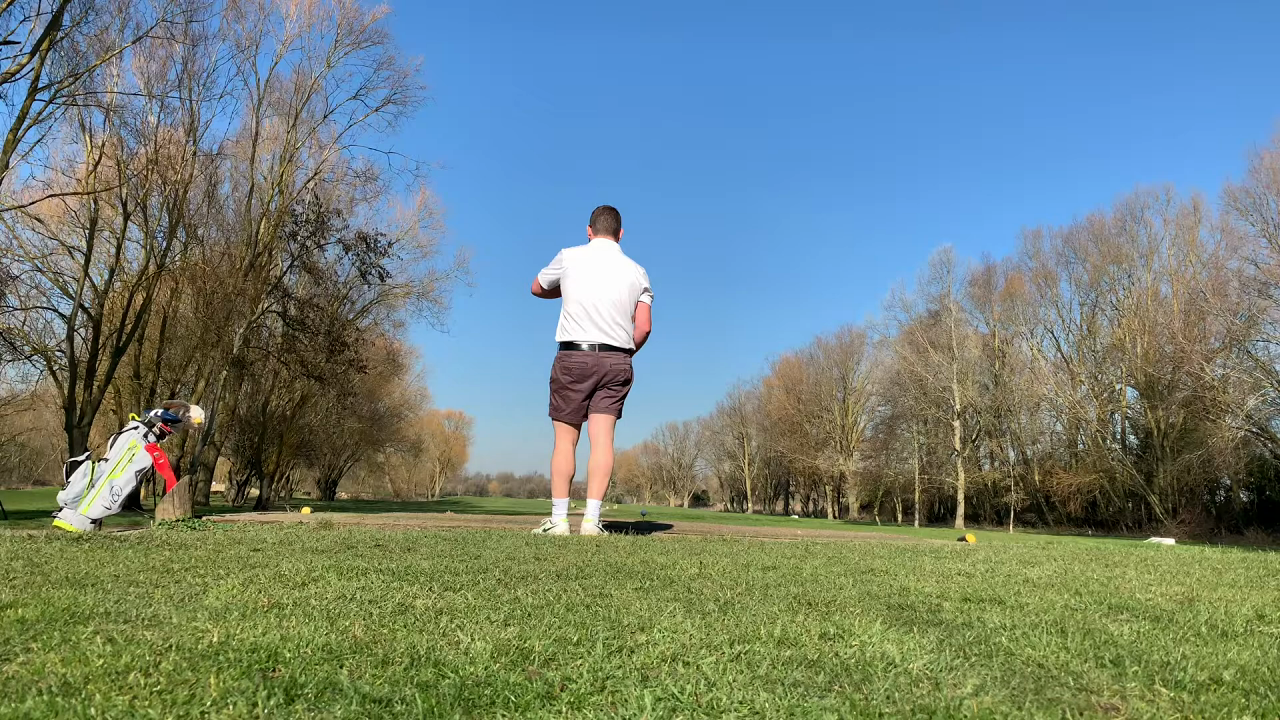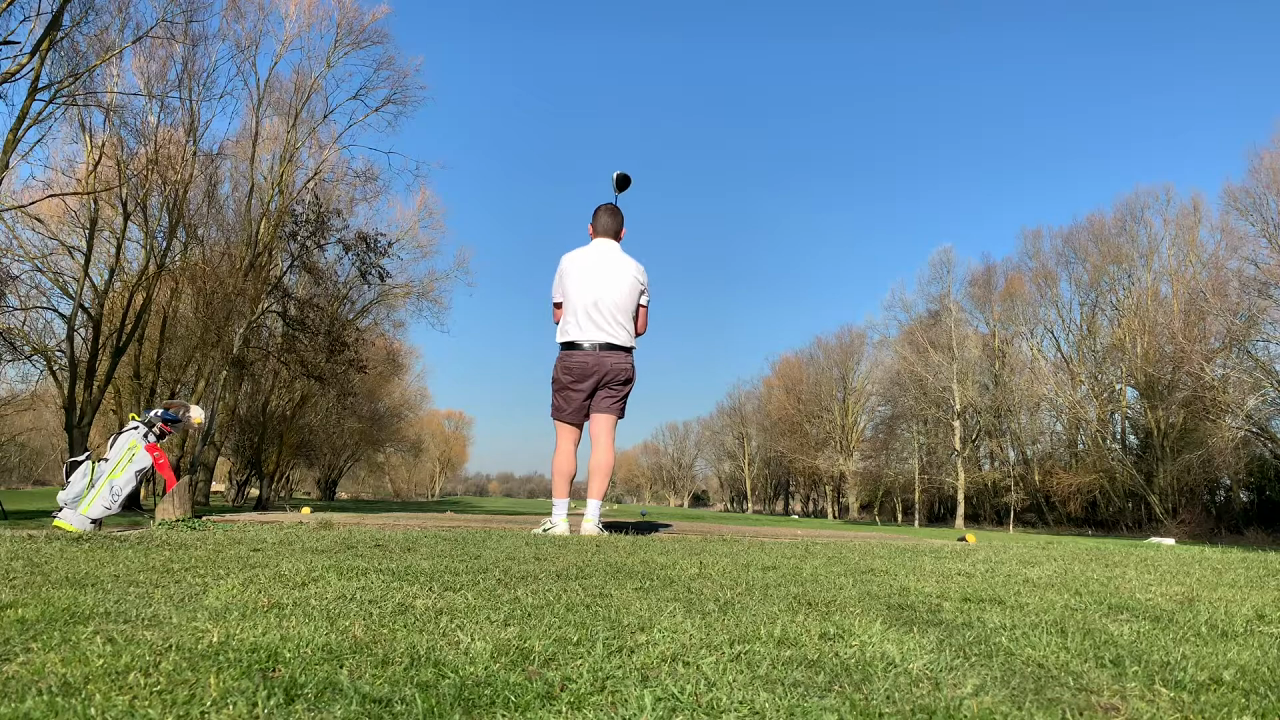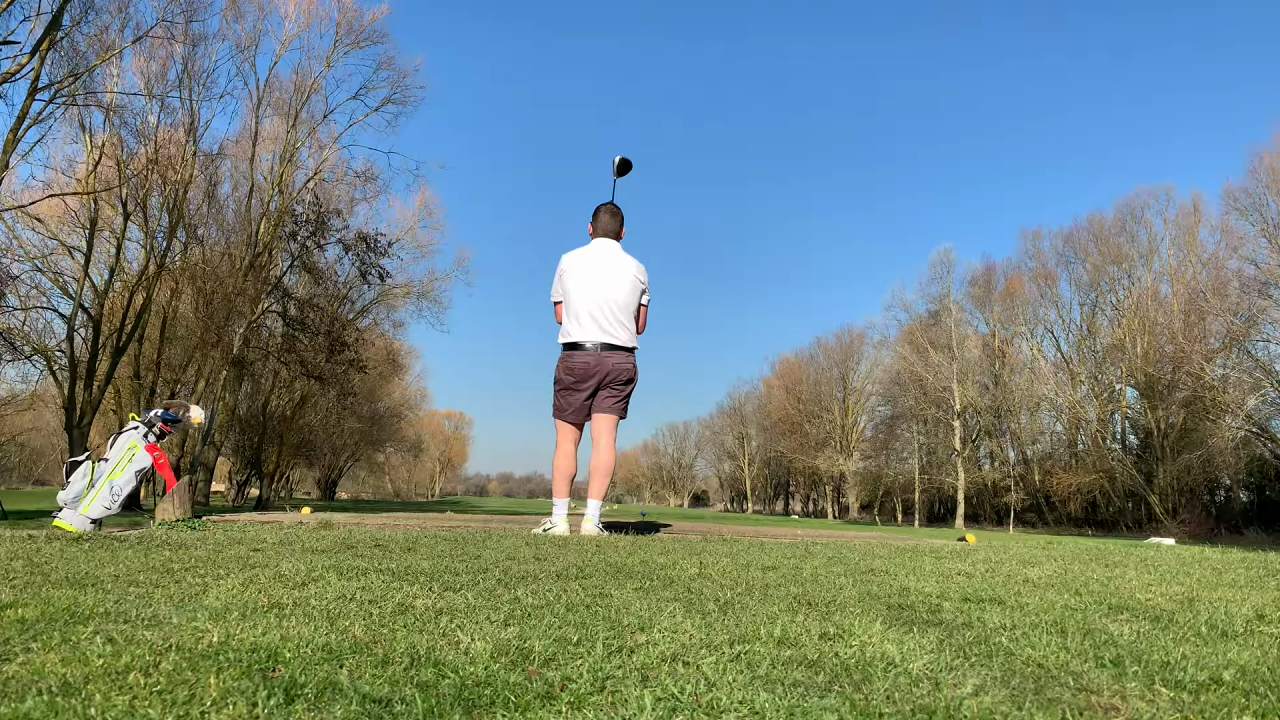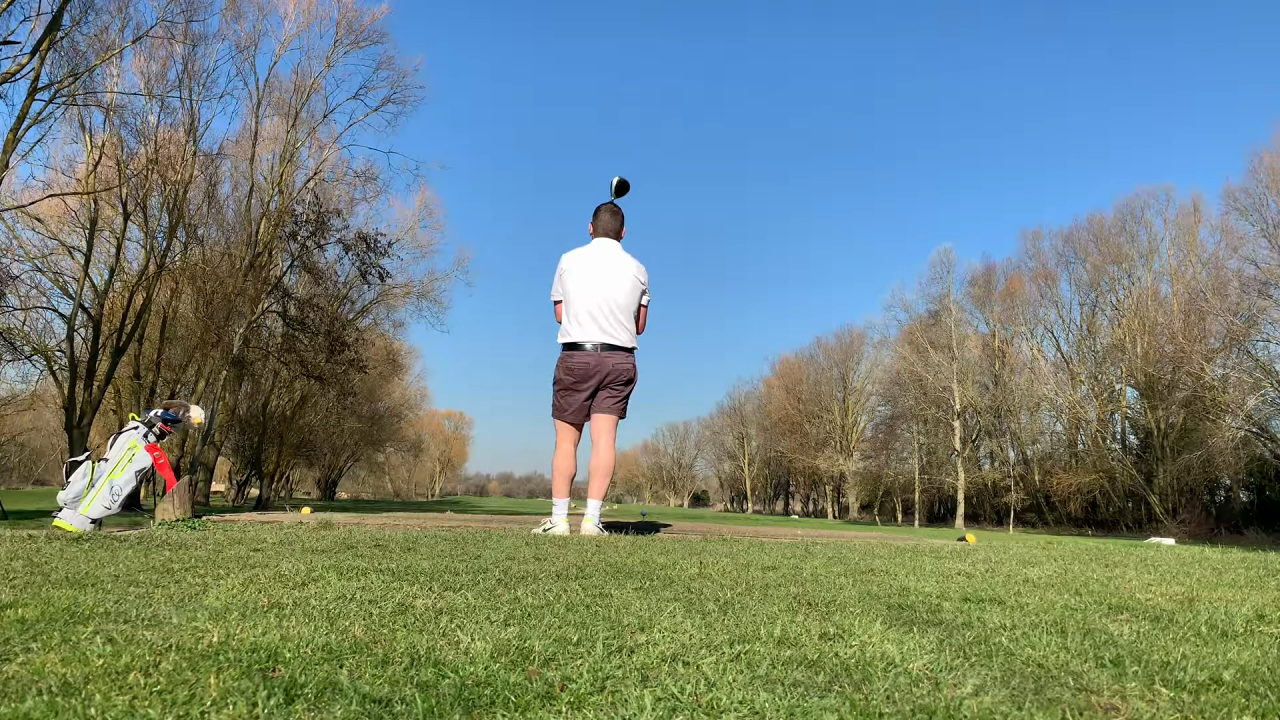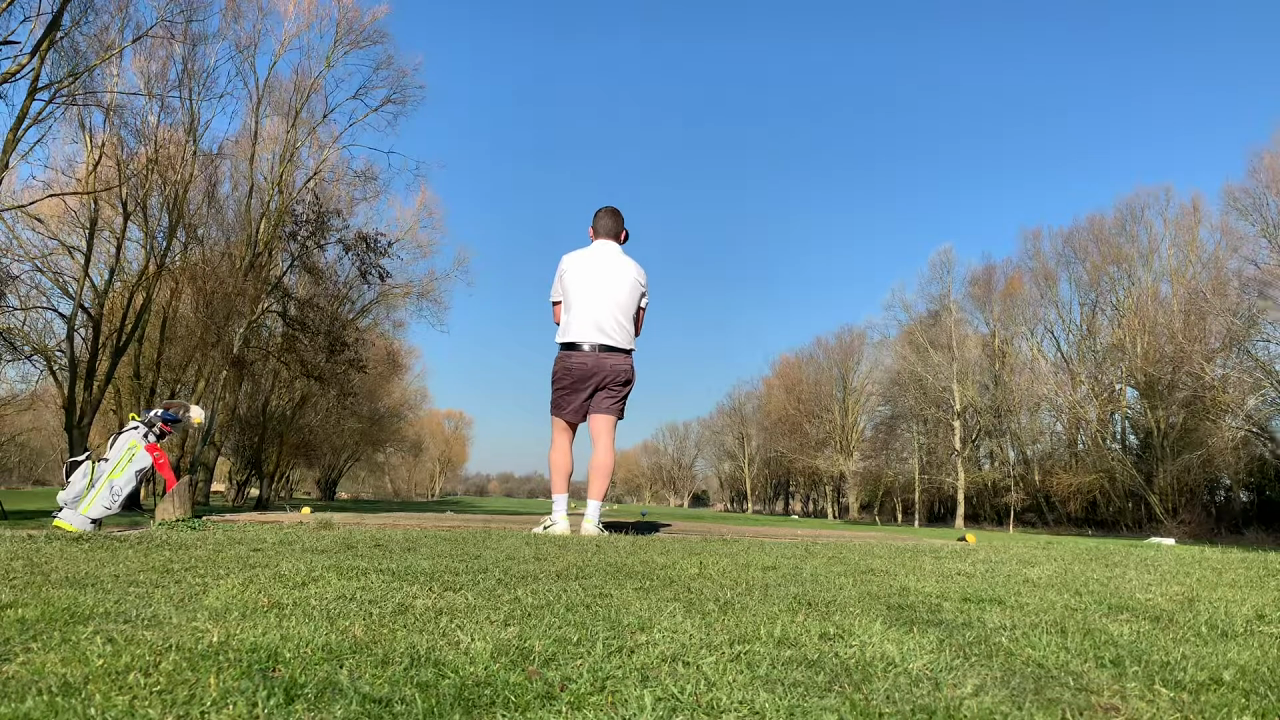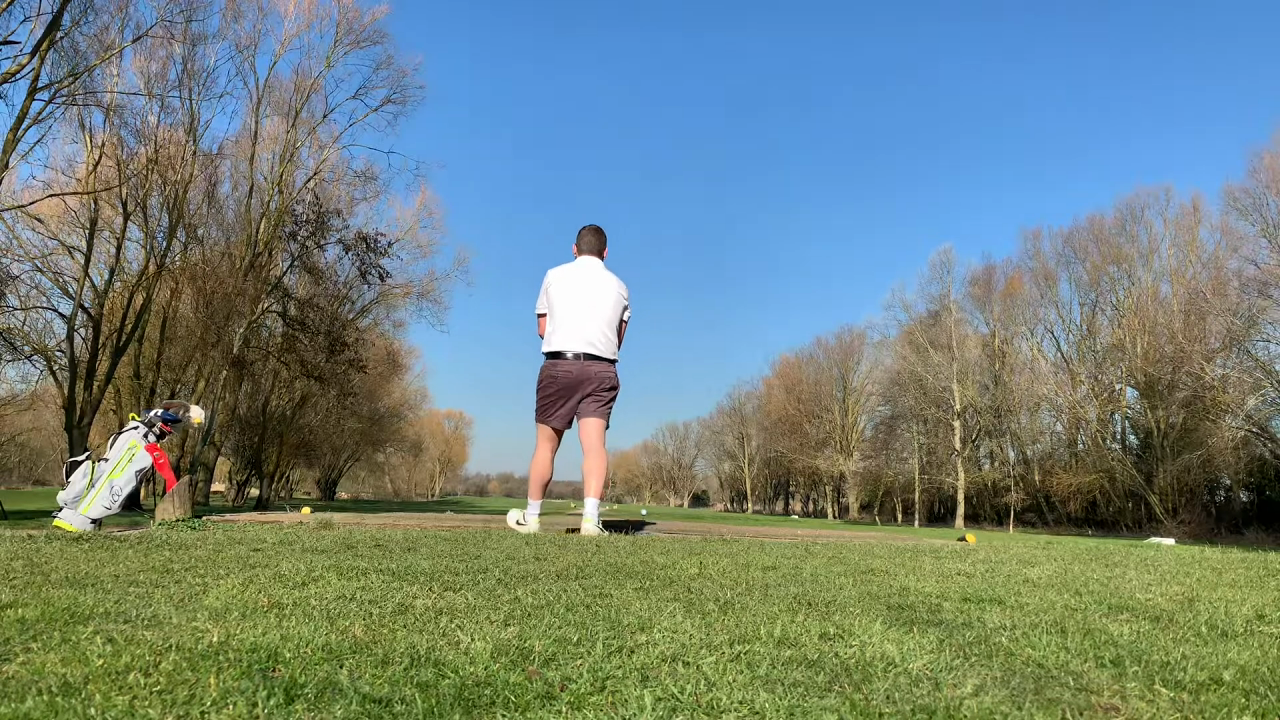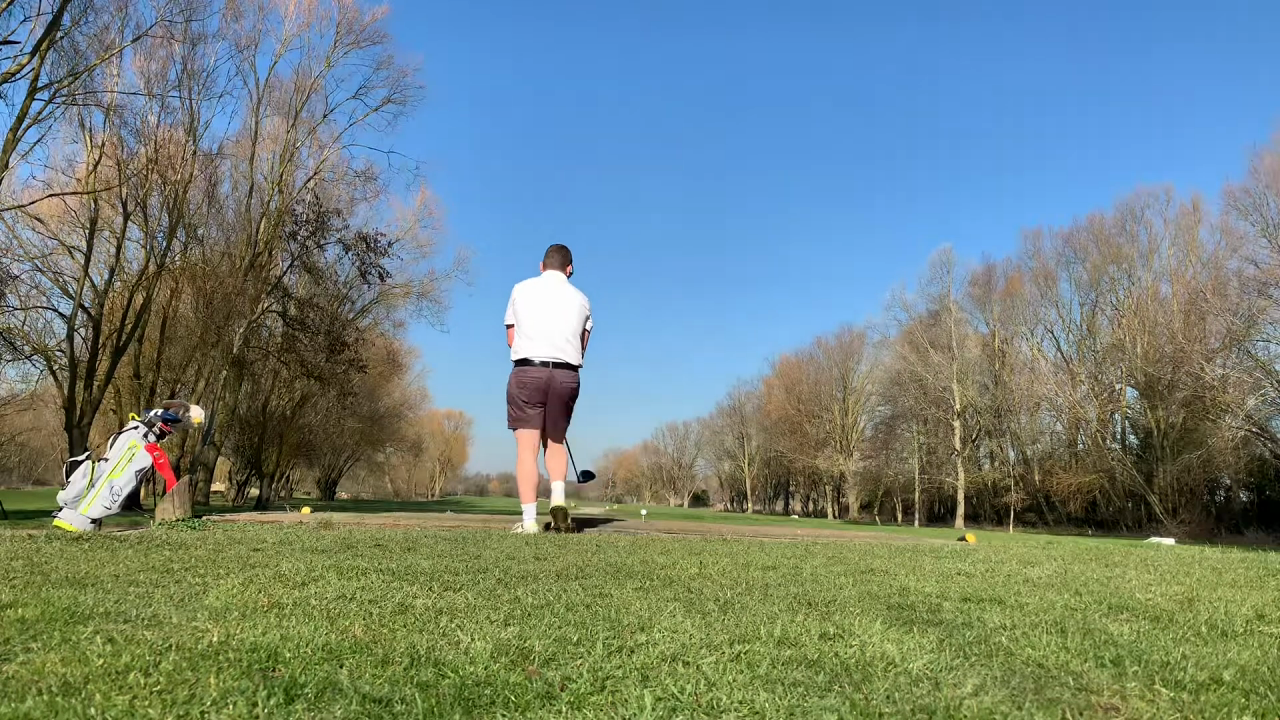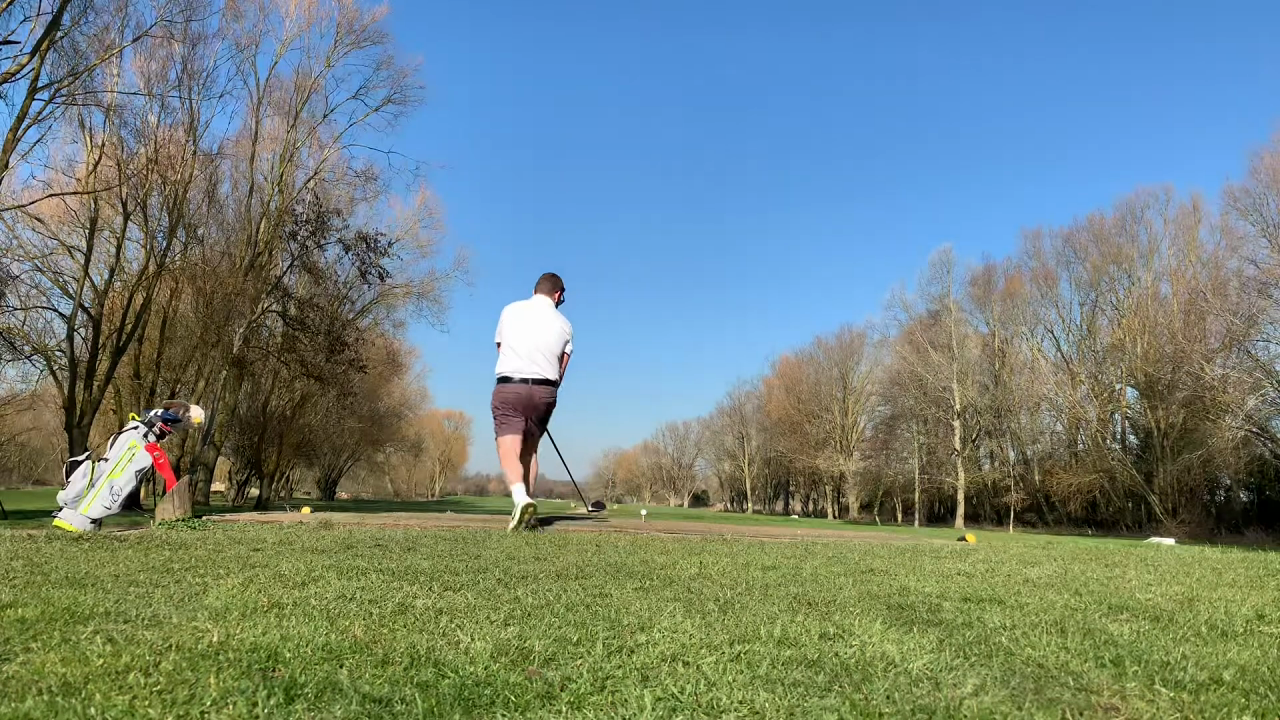
dt=0.4s
person 1, frame 1
left shoulder: (569, 258)
right shoulder: (636, 272)
left elbow: (538, 288)
right elbow: (643, 328)
left hip: (573, 357)
right hip: (616, 360)
left knee: (565, 440)
right knee: (602, 438)
left ankle: (559, 518)
right ankle: (591, 519)
person 1, frame 2
left shoulder: (570, 261)
right shoulder: (636, 270)
left elbow: (558, 317)
right elbow: (640, 327)
left hip: (574, 357)
right hip: (618, 360)
left knee: (567, 440)
right knee: (603, 439)
left ankle: (559, 519)
right ankle: (591, 519)
person 1, frame 3
left shoulder: (569, 261)
right shoulder: (636, 269)
left elbow: (560, 315)
right elbow: (640, 325)
left hip: (577, 357)
right hip: (620, 359)
left knee: (567, 440)
right knee: (604, 439)
left ankle: (559, 518)
right ankle: (592, 519)
person 1, frame 4
left shoulder: (569, 261)
right shoulder: (636, 269)
left elbow: (560, 315)
right elbow: (640, 326)
left hip: (576, 357)
right hip: (619, 360)
left knee: (566, 441)
right knee: (604, 439)
left ankle: (559, 519)
right ankle: (591, 519)
person 1, frame 5
left shoulder: (569, 261)
right shoulder: (636, 271)
left elbow: (558, 316)
right elbow: (636, 327)
left hip: (574, 357)
right hip: (617, 361)
left knee: (561, 437)
right knee: (603, 440)
left ankle: (559, 516)
right ankle: (591, 519)
person 1, frame 6
left shoulder: (554, 275)
right shoulder: (618, 287)
left elbow: (543, 329)
right elbow: (618, 338)
left hip: (559, 367)
right hip: (601, 370)
left knee: (546, 445)
right knee: (594, 445)
left ankle: (530, 516)
right ankle: (591, 518)
person 1, frame 7
left shoulder: (521, 289)
right shoulder: (581, 299)
left elbow: (511, 339)
right elbow: (582, 347)
left hip: (527, 373)
right hip: (566, 376)
left knee: (527, 449)
right knee: (555, 445)
left ankle: (529, 520)
right ankle: (557, 497)
person 1, frame 8
left shoulder: (510, 310)
right shoulder: (563, 324)
right elbow: (560, 371)
left hip: (509, 387)
right hip: (543, 390)
left knee: (509, 456)
right knee: (529, 452)
left ankle: (523, 500)
right ankle: (522, 508)
